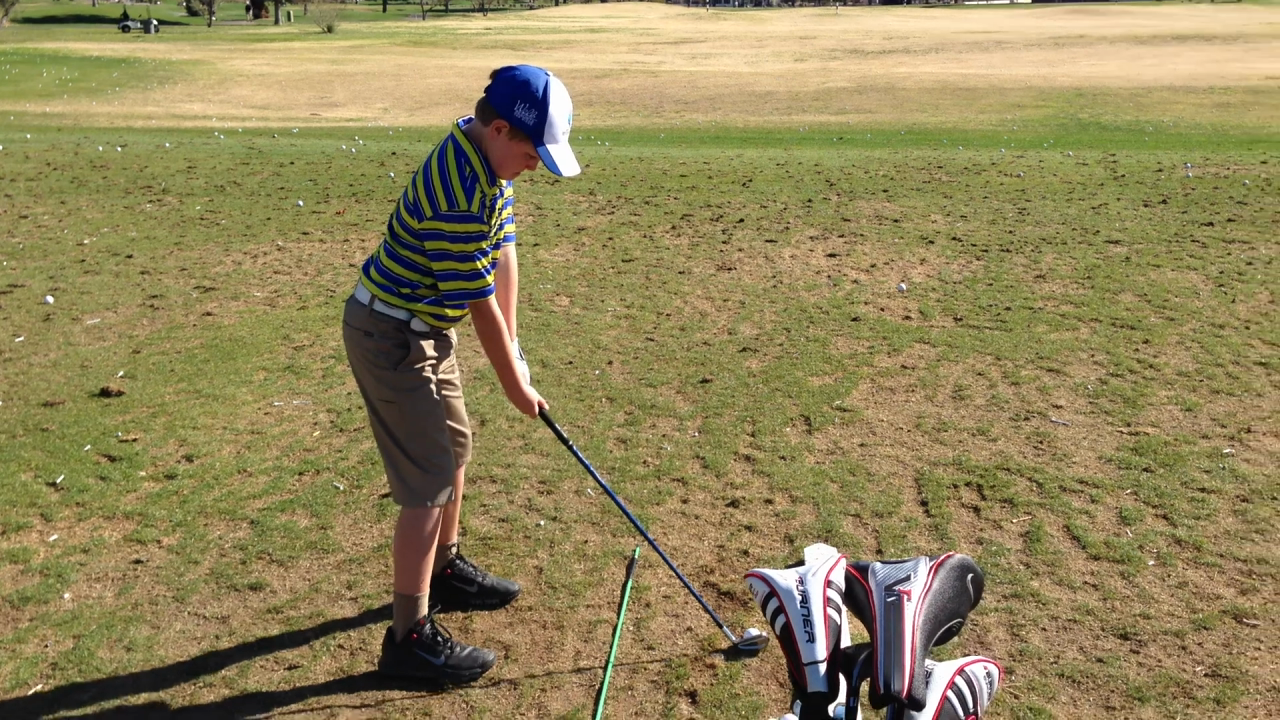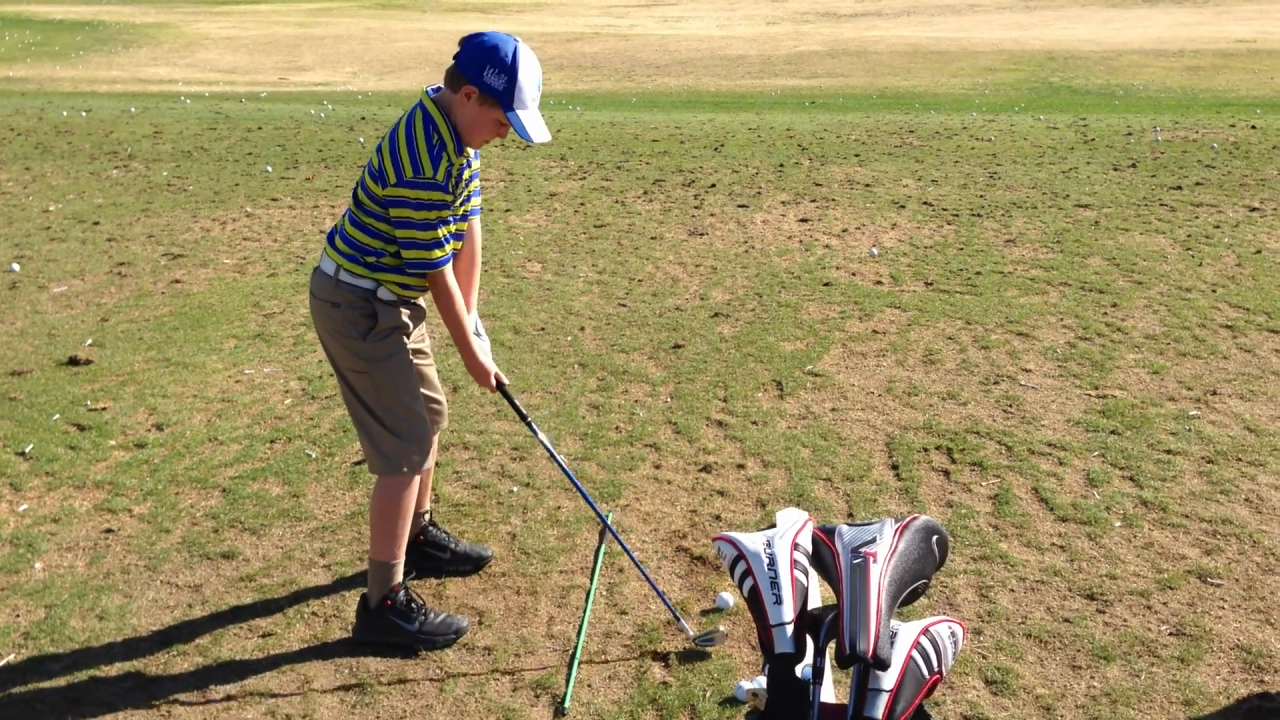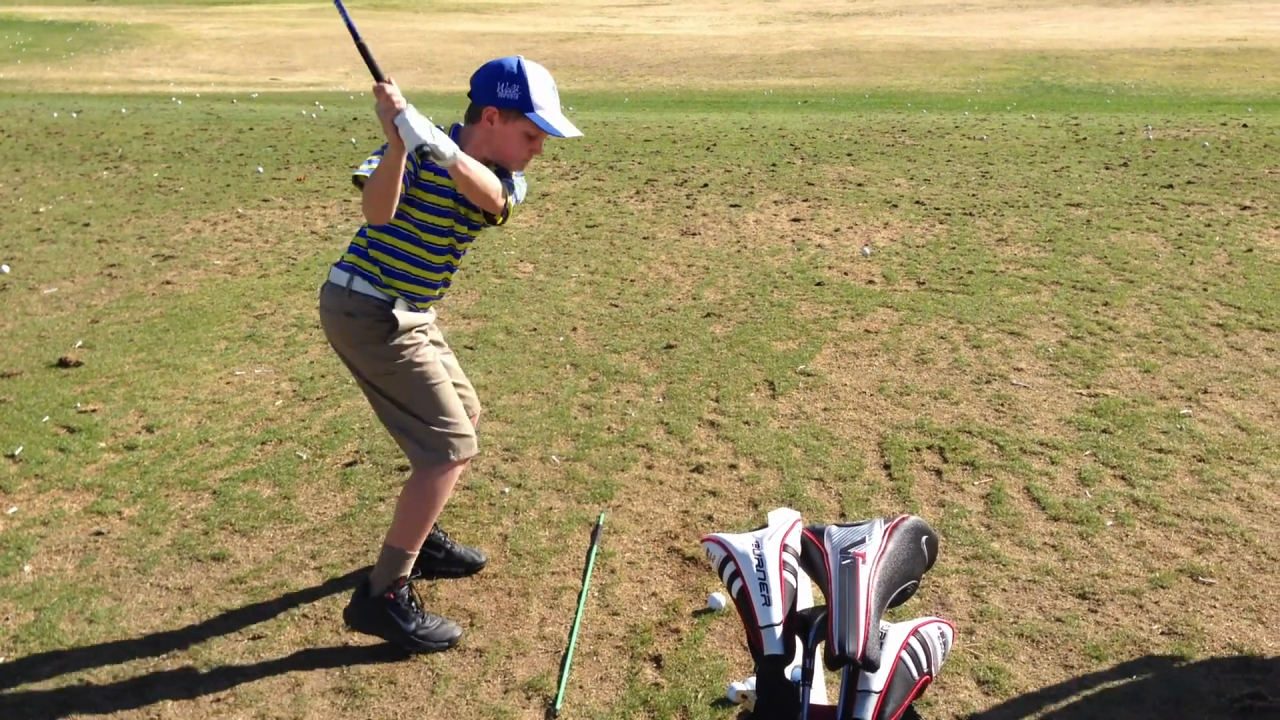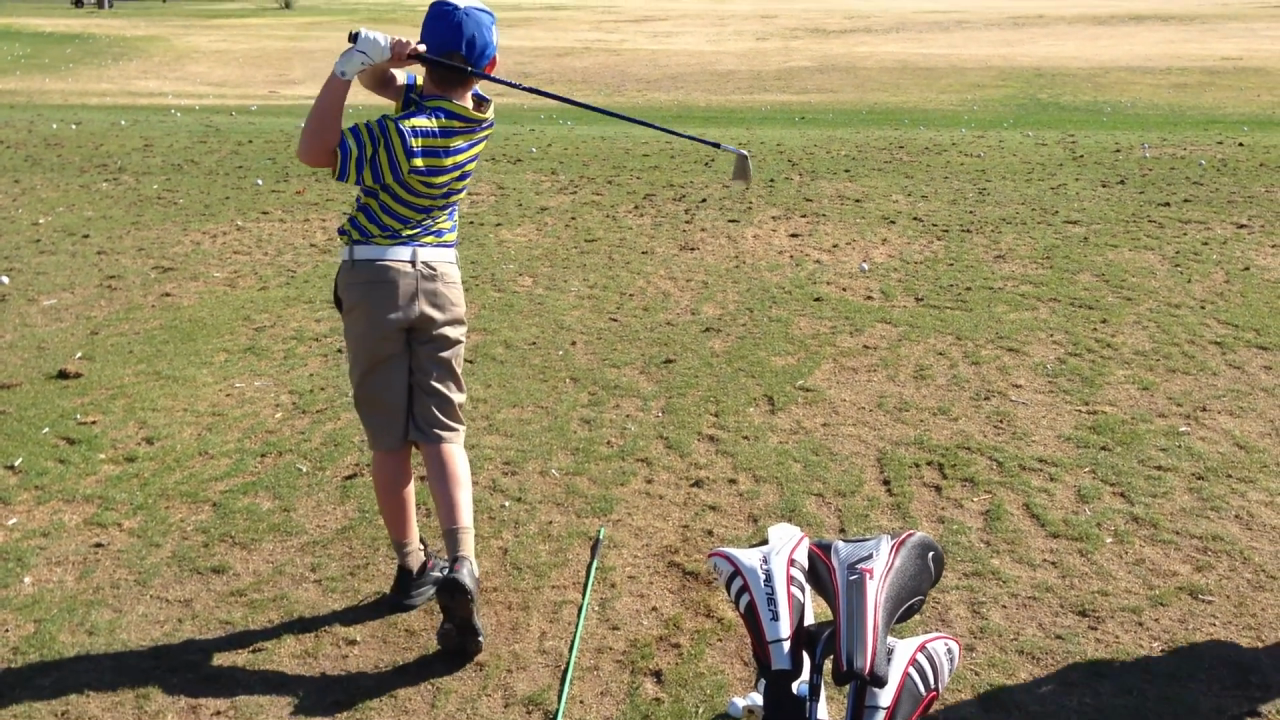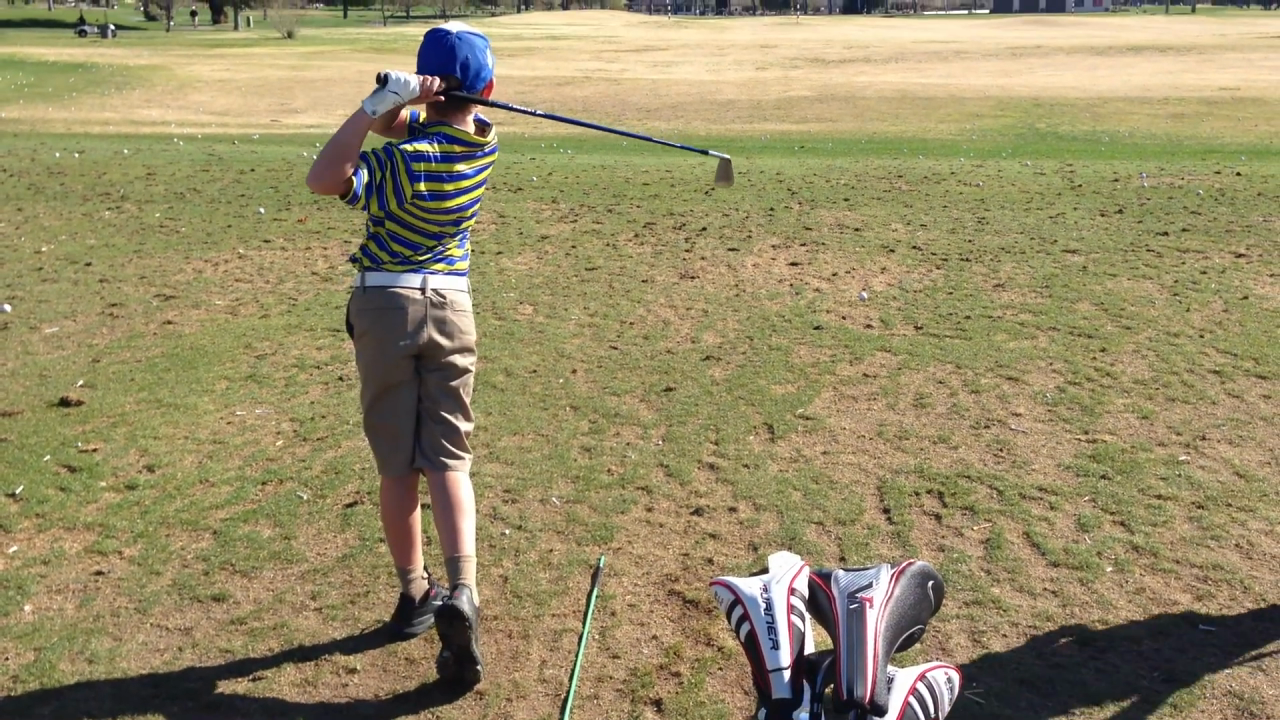
dt=1s
person 1, frame 1
left shoulder: (486, 158)
right shoulder: (460, 193)
left elbow: (504, 253)
right elbow: (480, 302)
left wrist: (514, 347)
right wrist: (514, 383)
left hip: (423, 326)
right hip: (391, 335)
left knee: (453, 447)
right knee: (428, 480)
left ankle: (444, 569)
right ankle: (410, 637)
person 1, frame 2
left shoulder: (457, 131)
right shoulder: (426, 162)
left elbow: (466, 232)
right elbow: (433, 268)
left wrist: (472, 320)
right wrist: (471, 351)
left hip: (393, 299)
right hip: (357, 306)
left knee: (427, 414)
right knee: (406, 447)
left ankle: (416, 536)
right ankle: (384, 603)
person 1, frame 3
left shoulder: (509, 184)
right shoulder: (415, 156)
left elbow: (492, 198)
right elbow: (375, 208)
left wrist: (434, 143)
right wrist: (399, 134)
left hip: (396, 310)
right hip: (371, 313)
left knee: (458, 419)
right knee: (449, 446)
left ankle: (419, 538)
right ankle: (383, 594)
person 1, frame 4
left shoulder: (404, 135)
right shoulder: (478, 113)
left elbow: (312, 152)
right elbow: (386, 82)
left wrist: (350, 64)
right wrist: (374, 62)
left hip: (374, 279)
right hip: (439, 279)
left knee: (389, 437)
right knee: (442, 431)
left ankle: (414, 566)
right ankle: (460, 564)
person 1, frame 5
left shoulder: (410, 161)
right shoulder: (483, 140)
left elbow: (323, 178)
right elbow: (395, 127)
left wrist: (380, 100)
right wrist: (388, 106)
left hip: (385, 305)
right hip: (450, 306)
left knee: (397, 465)
right knee: (448, 459)
left ankle: (416, 594)
right ankle: (460, 592)
